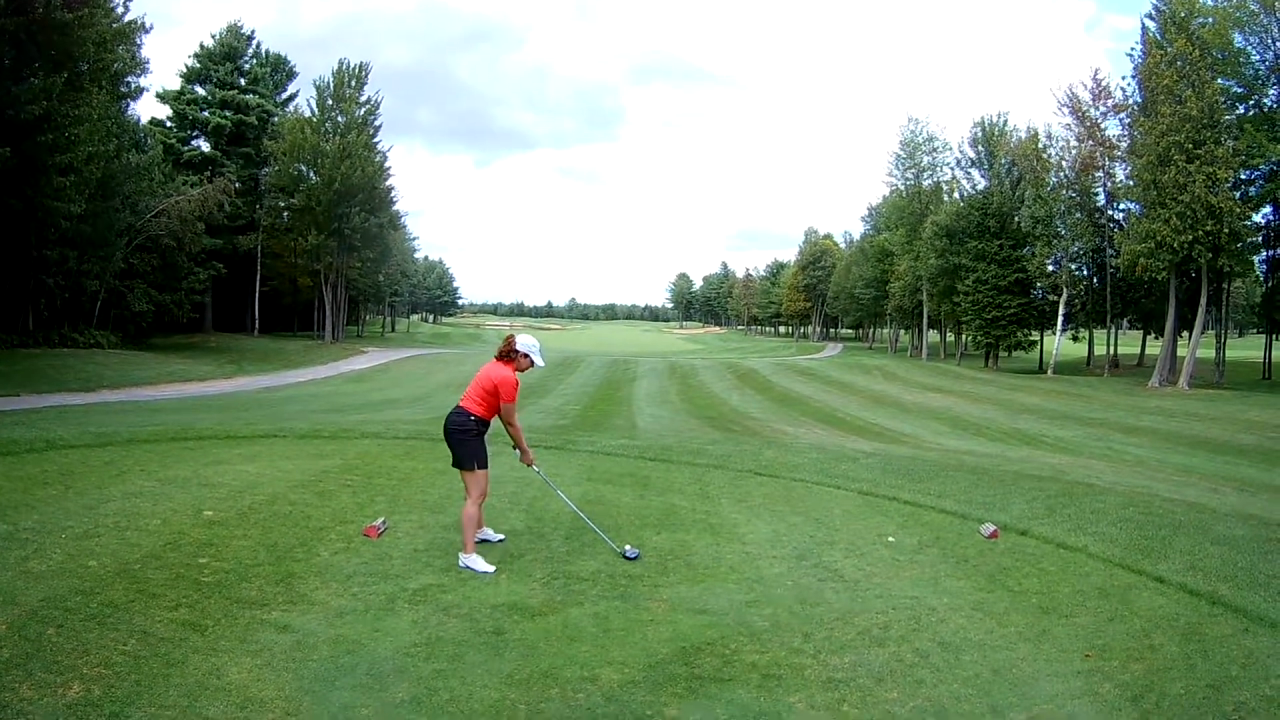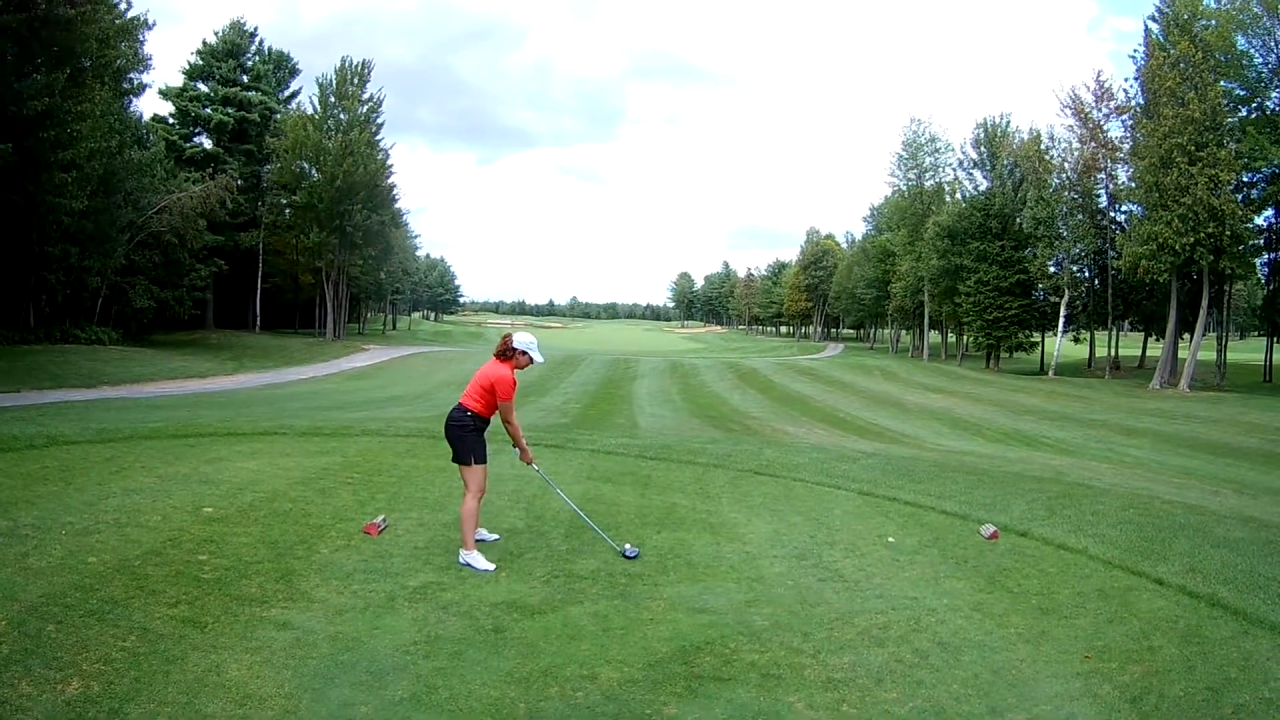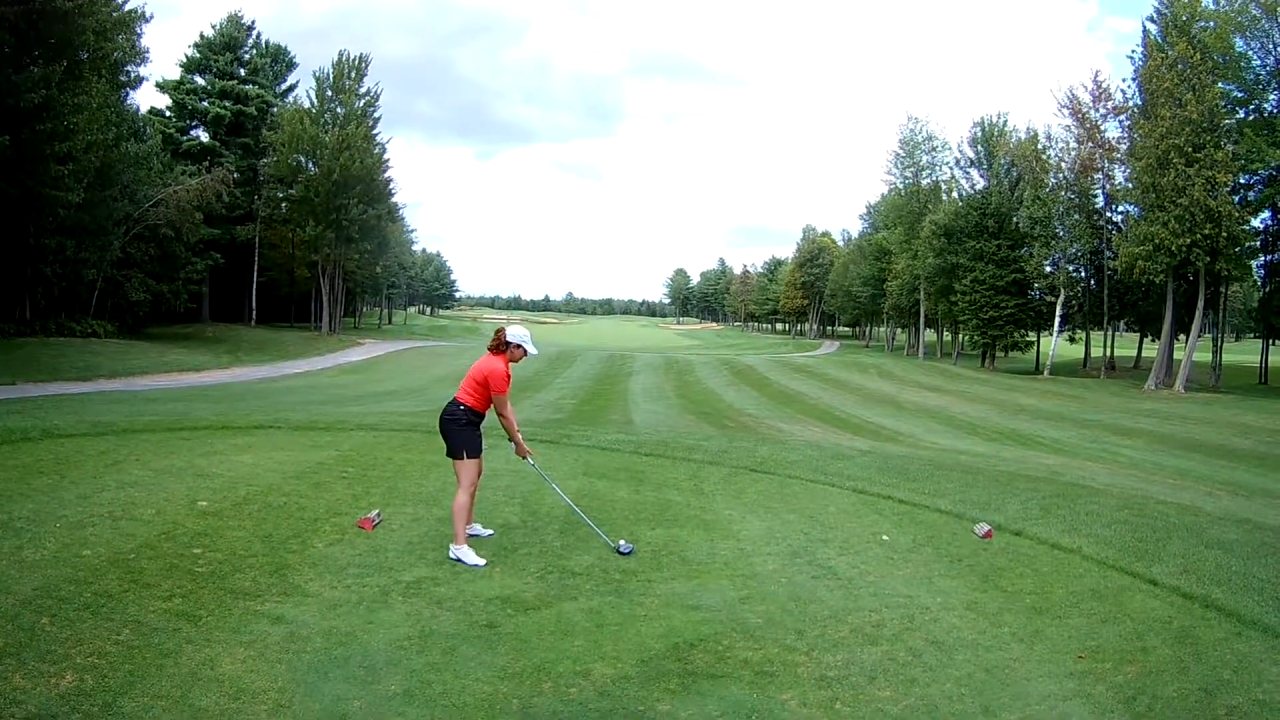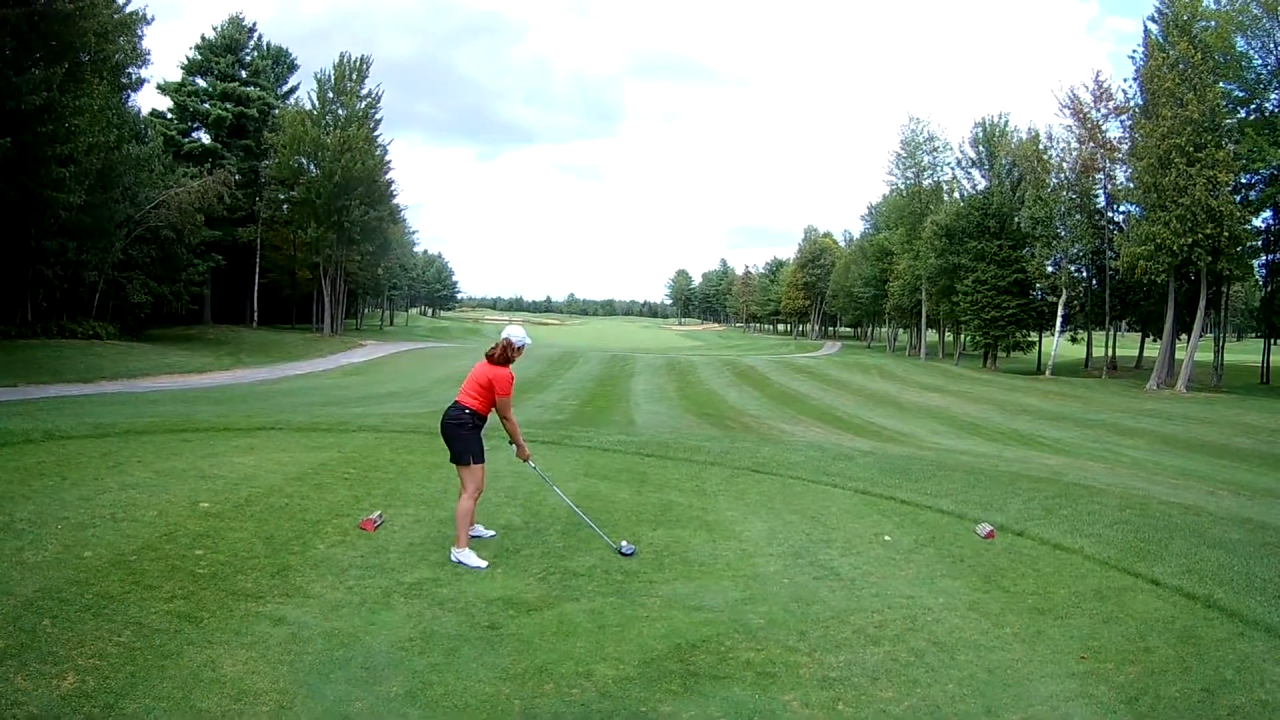
dt=0.3s
person 1, frame 1
left shoulder: (498, 366)
right shoulder: (507, 378)
left elbow: (503, 413)
right elbow: (510, 422)
left wrist: (520, 444)
right wrist: (524, 451)
left hip: (461, 424)
right hip: (466, 430)
left knee: (478, 486)
right knee: (476, 494)
left ankle: (479, 530)
right ankle: (467, 555)
person 1, frame 2
left shoulder: (502, 366)
right shoulder: (503, 376)
left elbow: (509, 410)
right elbow: (508, 420)
left wrist: (522, 440)
right wrist: (523, 449)
left hip: (468, 424)
right hip: (465, 427)
left knee: (478, 481)
right knee: (475, 490)
left ankle: (474, 530)
right ankle: (468, 551)
person 1, frame 3
left shoulder: (498, 361)
right shoulder: (497, 369)
left elbow: (505, 403)
right elbow: (502, 413)
left wrist: (517, 434)
right wrist: (517, 443)
left hip: (466, 419)
right hip: (459, 421)
left knee: (474, 474)
right knee: (467, 484)
left ankle: (467, 525)
right ankle: (459, 546)
person 1, frame 4
left shoulder: (493, 362)
right shoulder: (502, 374)
left elbow: (503, 410)
right elbow: (506, 416)
left wrist: (517, 439)
right wrist: (521, 446)
left hip: (461, 420)
right hip: (463, 424)
left knee: (473, 481)
right knee: (473, 488)
left ankle: (470, 527)
right ankle: (460, 549)
